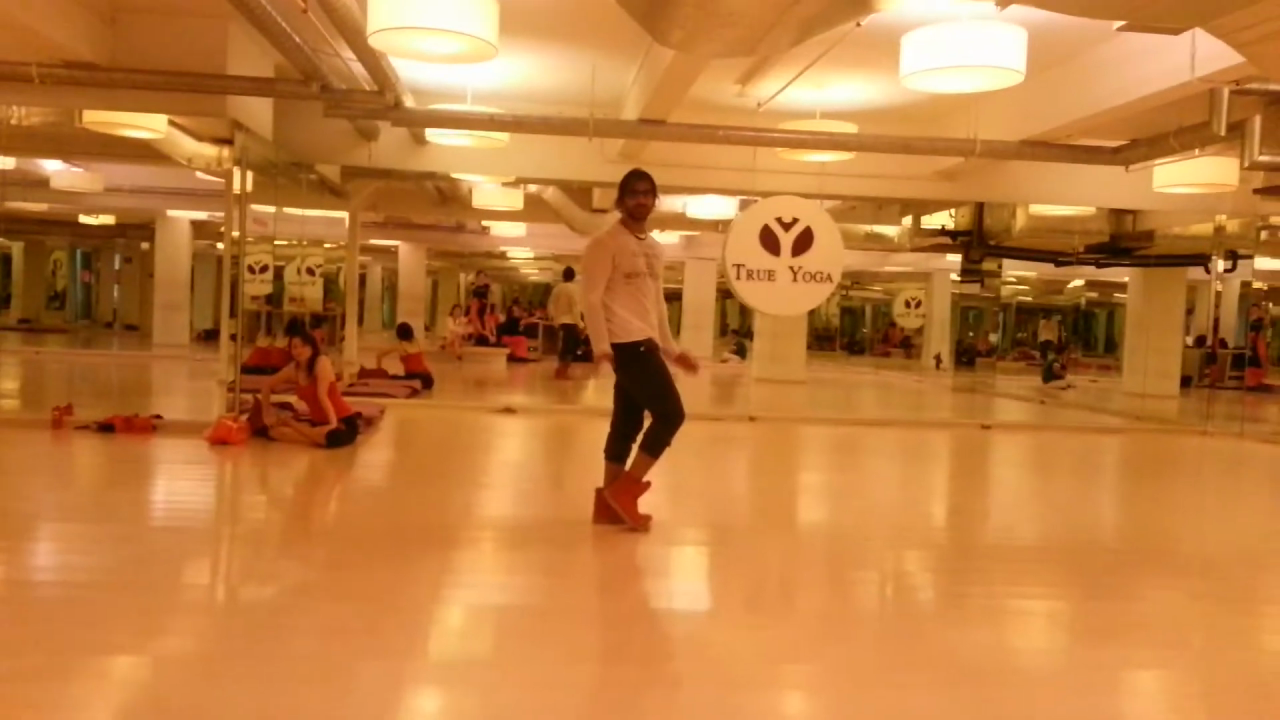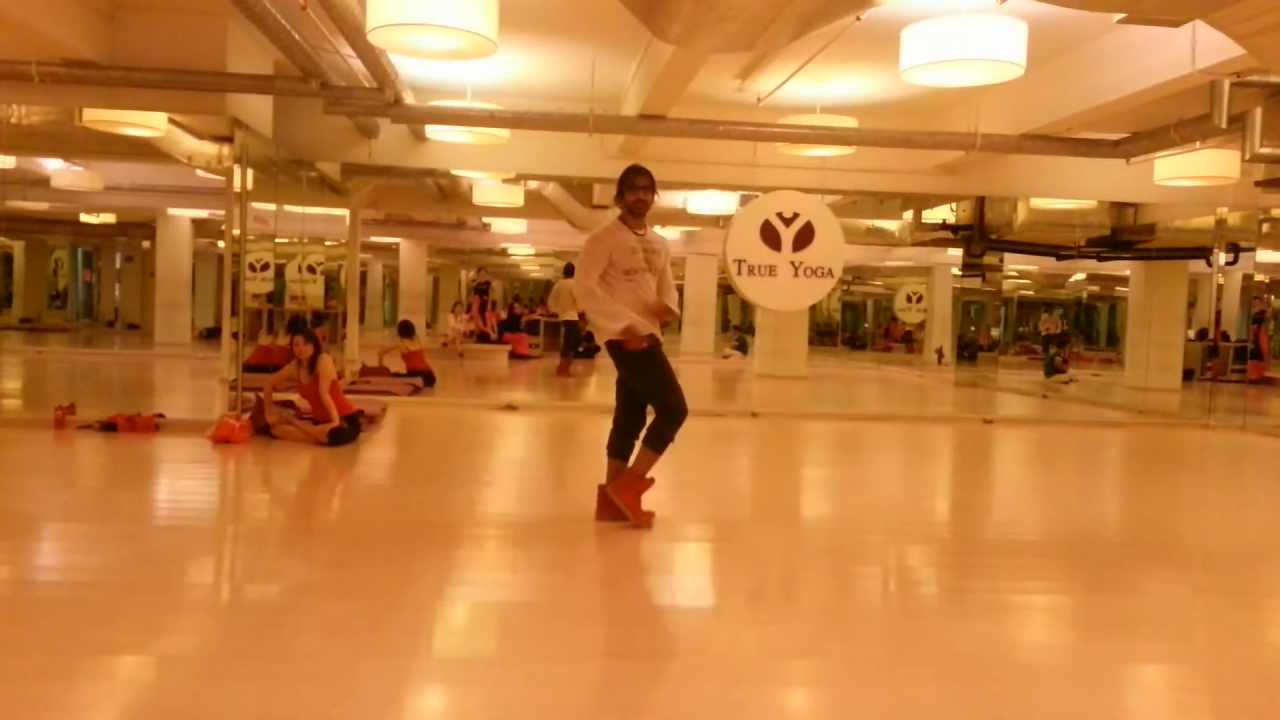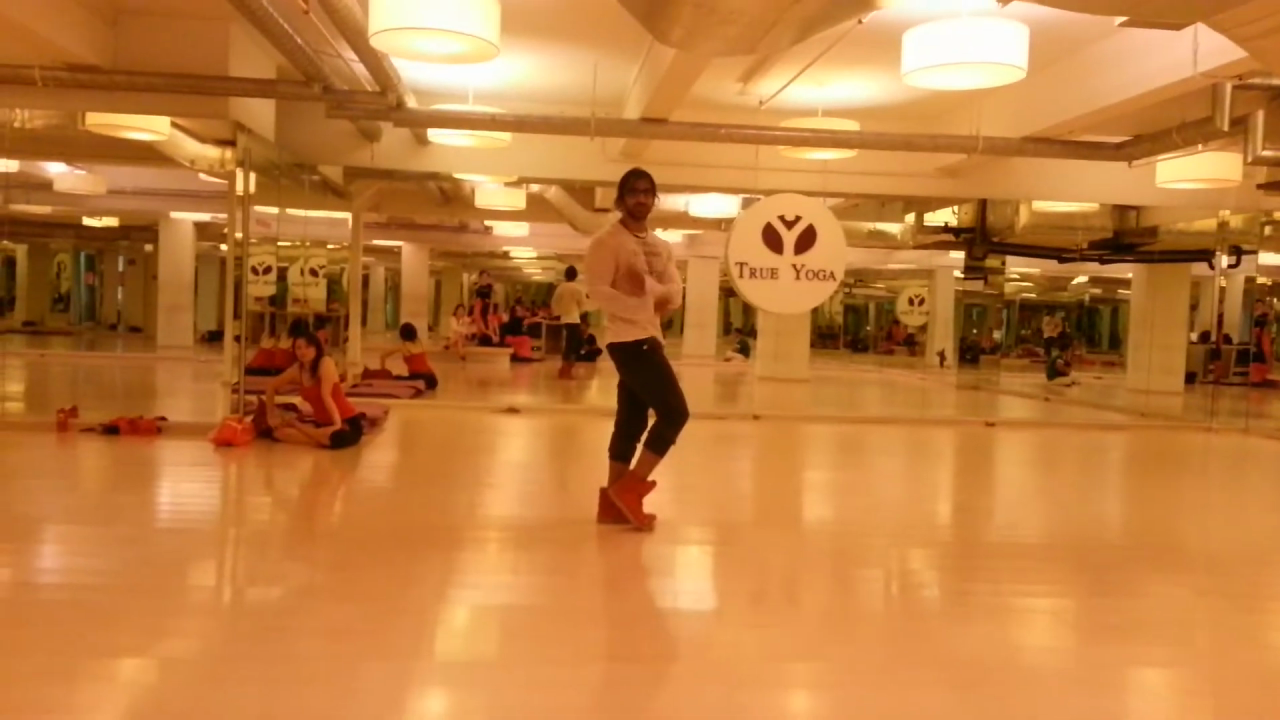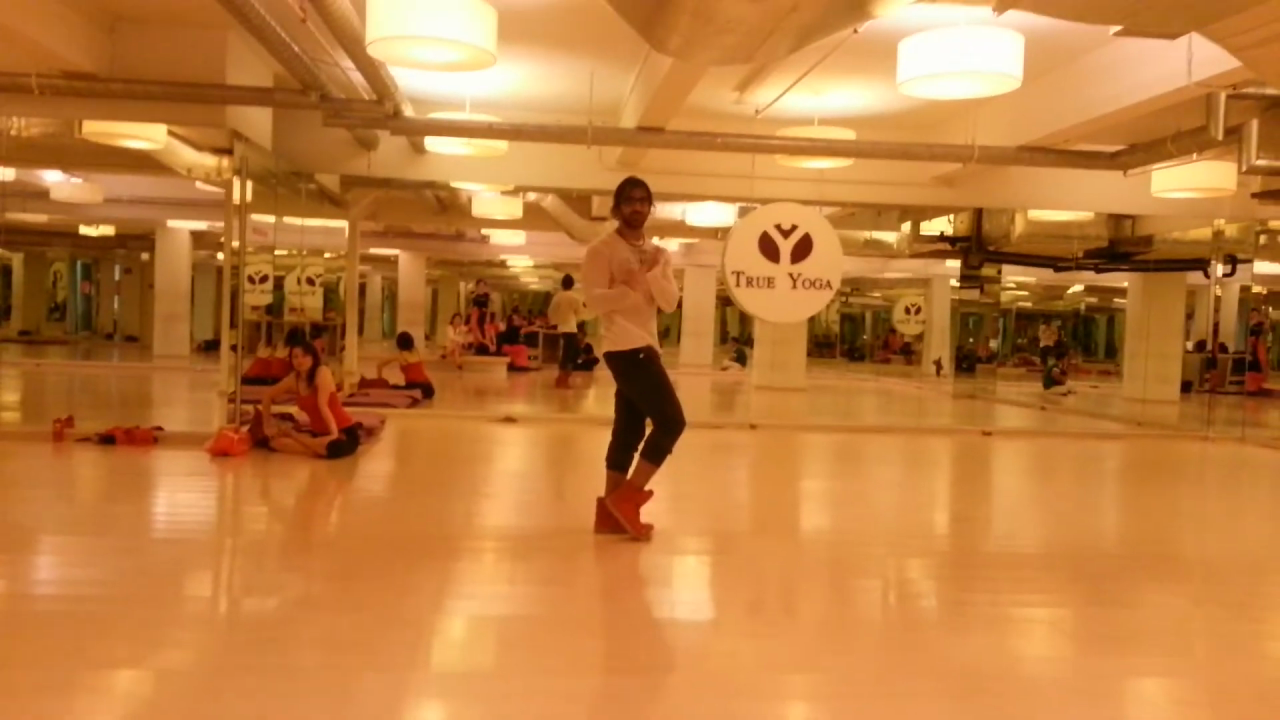
dt=0.1s
person 1, frame 1
left shoulder: (655, 248)
right shoulder: (605, 243)
right elbow: (591, 298)
left wrist: (672, 349)
right wrist: (601, 347)
left hip: (644, 343)
right hip: (626, 344)
left knee: (628, 421)
right knee: (670, 413)
left ankle: (609, 498)
right ankle: (626, 488)
person 1, frame 2
left shoulder: (659, 244)
right shoulder: (604, 238)
left elbow: (668, 287)
right elbow: (584, 287)
left wrist: (668, 307)
right wrist: (620, 326)
left hip: (647, 338)
right hip: (627, 339)
left knee: (630, 418)
right knee: (673, 408)
left ankle: (612, 494)
right ankle: (629, 486)
person 1, frame 3
left shoulder: (660, 246)
right shoulder: (606, 241)
left elbow: (675, 293)
right elbow: (599, 294)
left wrist: (649, 291)
right wrist: (647, 304)
left hip: (647, 340)
right hip: (629, 341)
left knee: (632, 421)
right knee: (674, 411)
left ankle: (613, 500)
right ankle: (630, 486)
person 1, frame 4
left shoulder: (659, 254)
right shoulder: (601, 250)
left elbow: (670, 301)
right elbow: (596, 300)
left wrist: (649, 277)
right wrist: (636, 290)
left hip: (644, 349)
right hip: (626, 349)
left knee: (629, 430)
right knee: (671, 420)
left ankle: (610, 510)
right ankle: (628, 496)
